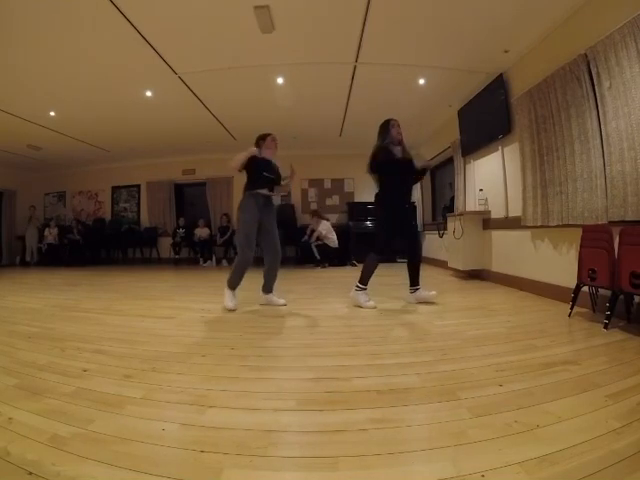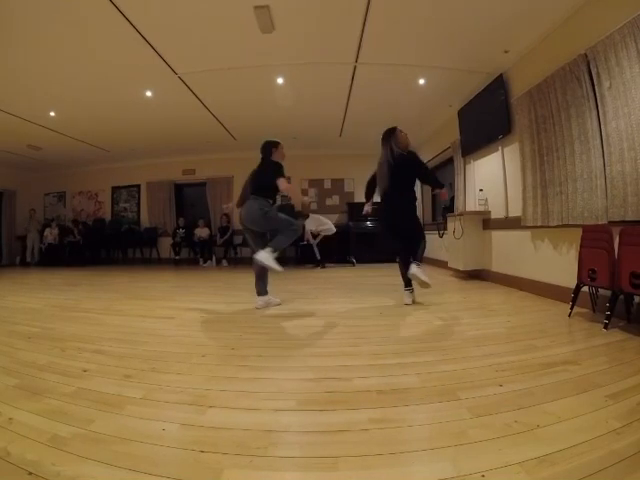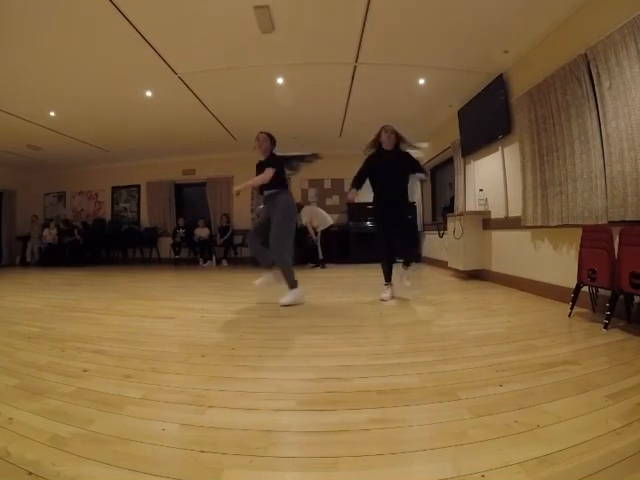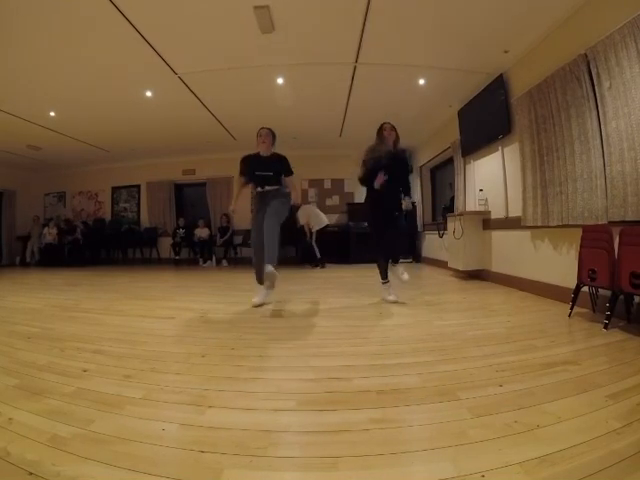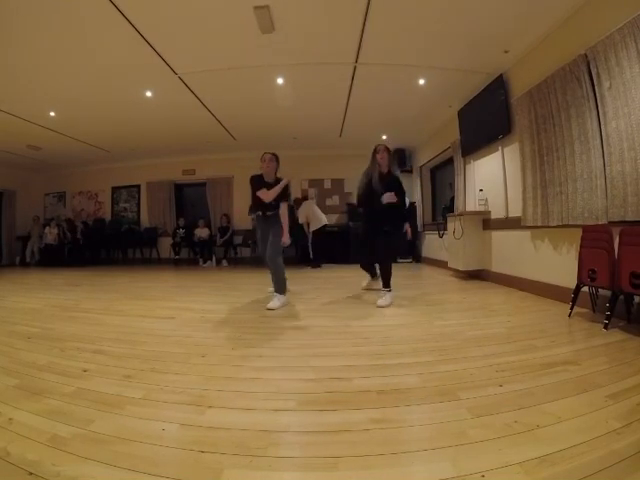
dt=0.5s
person 1, frame 1
left shoulder: (404, 155)
right shoulder: (383, 151)
left elbow: (412, 178)
right elbow: (374, 168)
left wrist: (422, 169)
right wrist: (394, 156)
left hip: (403, 206)
right hip: (388, 205)
left knee: (414, 246)
right knee: (381, 246)
left ankle: (415, 290)
right ankle: (360, 290)
person 1, frame 2
left shoulder: (385, 163)
right shoulder: (409, 157)
left elbow: (372, 183)
right elbow: (427, 175)
left wrist: (368, 201)
right wrist: (440, 187)
left hip: (388, 213)
right hip: (406, 211)
left knee: (402, 248)
right knee: (417, 240)
left ankle: (408, 291)
right ankle: (416, 267)
person 1, frame 3
left shoulder: (403, 156)
right shoulder: (373, 158)
left elbow: (417, 168)
right elbow: (361, 175)
left wrist: (422, 174)
right wrist: (354, 189)
left hip: (401, 206)
right hip: (382, 208)
left knee: (408, 243)
right knee: (386, 246)
left ankle: (405, 267)
right ankle: (388, 286)
person 1, frame 4
left shoulder: (401, 156)
right shoulder: (373, 155)
right elbow: (364, 179)
left wrist: (406, 196)
right wrist: (374, 182)
left hip: (394, 206)
right hip: (376, 206)
left knee: (395, 239)
right knee: (381, 243)
left ankle: (395, 264)
right ankle: (385, 284)
person 1, frame 5
left shoulder: (394, 179)
right shoulder: (369, 178)
left elbow: (401, 202)
right elbow: (363, 202)
left wrist: (405, 221)
right wrist: (381, 199)
left hip: (390, 224)
right hip: (372, 224)
left knee: (385, 254)
right knee: (366, 260)
left ankle: (387, 291)
right ankle: (374, 277)
person 2, frame 1
left shoulder: (274, 167)
right shoulder: (253, 158)
left elbow: (279, 184)
right elbow: (235, 165)
left wrist: (289, 177)
right wrist: (250, 151)
left hip: (268, 207)
right hip: (250, 205)
left knee: (274, 253)
right knee: (246, 252)
left ankle: (267, 294)
right ankle: (230, 290)
person 2, frame 2
left shoulder: (261, 169)
right shoulder: (273, 166)
left elbow: (248, 190)
right elbow: (283, 187)
left wrist: (236, 204)
left hip: (247, 212)
right hip: (258, 211)
left knee: (261, 253)
right knee: (294, 227)
left ankle: (262, 297)
right ankle: (267, 253)
person 2, frame 3
left shoulder: (274, 159)
right shoulder: (260, 164)
left elbow: (265, 178)
left wrist: (242, 186)
left hip: (281, 205)
right hip: (270, 207)
left knee: (280, 250)
right knee: (253, 239)
left ankle: (295, 291)
right ankle: (269, 271)
person 2, frame 4
left shoulder: (280, 159)
right shoulder: (249, 160)
left elbow: (290, 181)
right elbow: (241, 182)
left wrist: (295, 197)
right wrist: (234, 202)
left hip: (279, 199)
right hip: (260, 201)
left knee: (269, 228)
right knee: (257, 245)
left ankle: (270, 267)
right ankle: (263, 290)
person 2, frame 5
left shoulder: (283, 186)
right shoulder: (255, 180)
left elbow: (283, 210)
right elbow: (266, 197)
left wrist: (286, 233)
right wrist: (282, 184)
left hip: (277, 222)
right hip: (263, 222)
left knee: (273, 256)
right knee: (266, 256)
left ankle: (280, 295)
right ankle: (280, 282)
